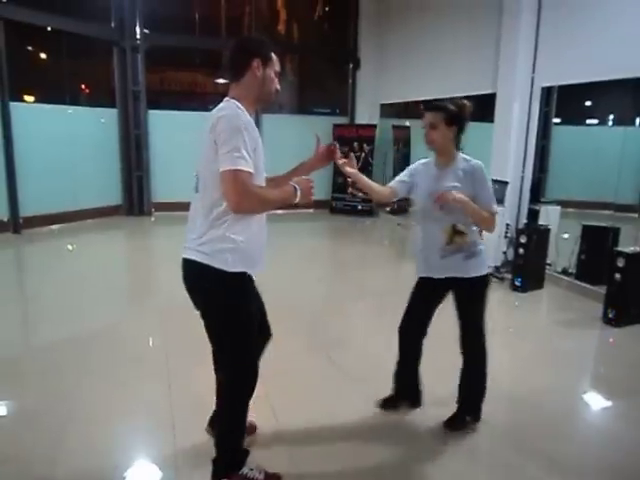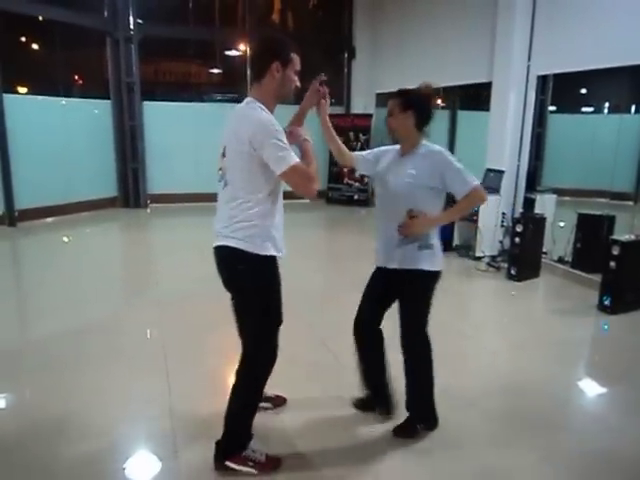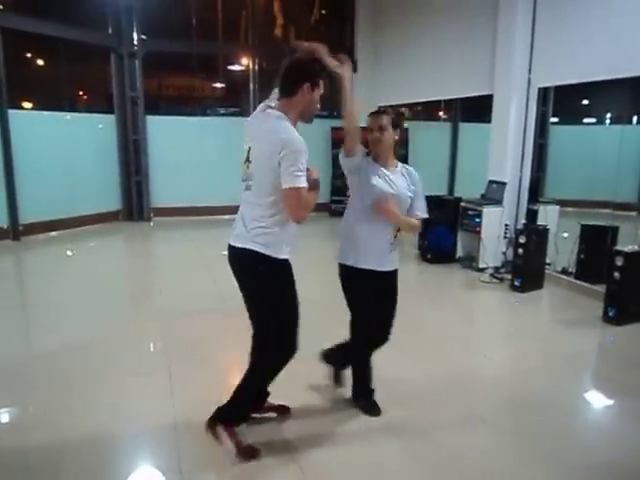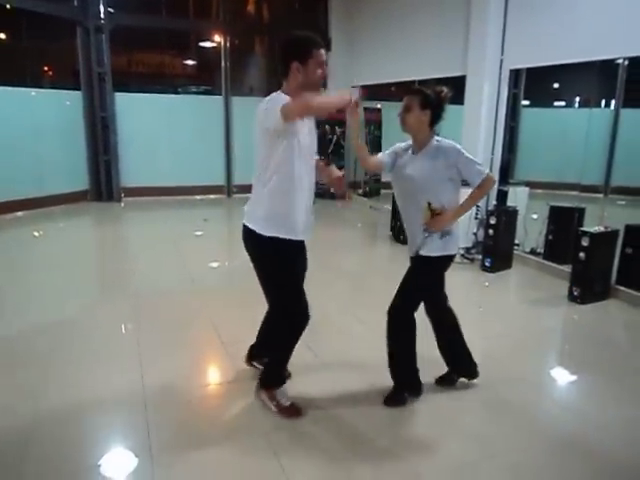
dt=1s
person 1, frame 1
left shoulder: (236, 119)
right shoulder: (233, 119)
left elbow: (260, 186)
right elbow: (241, 198)
left wrist: (311, 164)
right wrist: (295, 193)
left hip: (224, 265)
right hip: (218, 268)
left knee: (256, 339)
right knee: (240, 366)
left ankle: (223, 420)
person 1, frame 2
left shoulder: (245, 116)
right shoulder: (260, 122)
left elbow: (276, 150)
right elbow: (308, 186)
left wrist: (305, 110)
right wrist: (305, 143)
left hip: (238, 247)
right hip: (249, 252)
left knee: (264, 333)
right knee: (261, 346)
left ankle: (250, 395)
right ankle: (233, 447)
person 1, frame 3
left shoulder: (261, 118)
right shoulder: (291, 141)
left elbow: (280, 89)
right elbow: (298, 211)
left wrist: (305, 58)
right wrist: (314, 184)
left hip: (244, 247)
right hip: (265, 255)
left knee: (270, 331)
right knee: (281, 341)
left ankle: (253, 401)
right ankle: (227, 417)
person 1, frame 4
left shoulder: (300, 115)
right shoulder: (275, 106)
right elbow: (307, 106)
left wrist: (328, 171)
right wrist: (346, 99)
left hip: (290, 231)
right hip: (268, 233)
left knee: (287, 305)
right knee: (294, 310)
left ankle: (261, 354)
right ankle: (271, 383)
person 2, frame 1
left shoulder: (473, 170)
right shoulder: (419, 170)
left elbow: (489, 223)
right elbow: (385, 195)
left wrist: (462, 202)
right wrist: (355, 175)
left hip: (469, 269)
right hip: (432, 269)
left knee: (470, 338)
right knee: (409, 331)
left ankle: (470, 408)
right ankle: (407, 392)
person 2, frame 2
left shoulder: (436, 158)
right shoulder: (385, 156)
left elbow: (477, 196)
right elbow: (345, 158)
left wrist: (434, 221)
right wrist: (323, 118)
left hip: (419, 263)
right hip: (388, 261)
left knee: (413, 336)
right knee: (364, 325)
left ankle: (423, 415)
right ankle: (379, 396)
person 2, frame 3
left shoulder: (409, 175)
right shoulder: (358, 165)
left elbow: (416, 224)
right elbow: (349, 127)
left wrist: (396, 216)
right wrist: (345, 81)
left hip: (386, 265)
right hip: (356, 263)
left knee: (381, 330)
right knee: (364, 329)
left ankle: (339, 357)
right ankle: (361, 392)
person 2, frame 4
left shoulder: (447, 151)
right shoulder: (400, 152)
left elbow: (487, 182)
right elbow: (367, 164)
left wrist: (453, 214)
right wrist: (354, 126)
left hip: (438, 247)
right hip: (419, 247)
left knee: (399, 312)
right knee: (437, 308)
left ankle: (407, 384)
right ankle: (463, 365)
